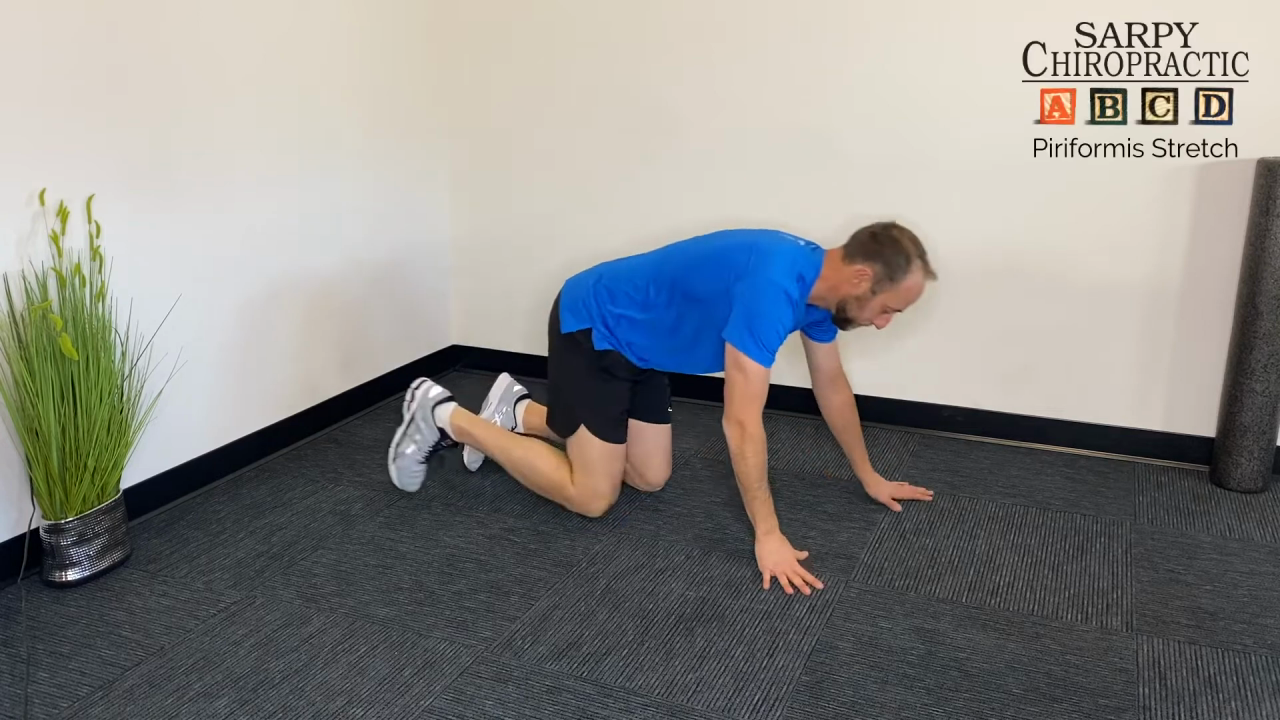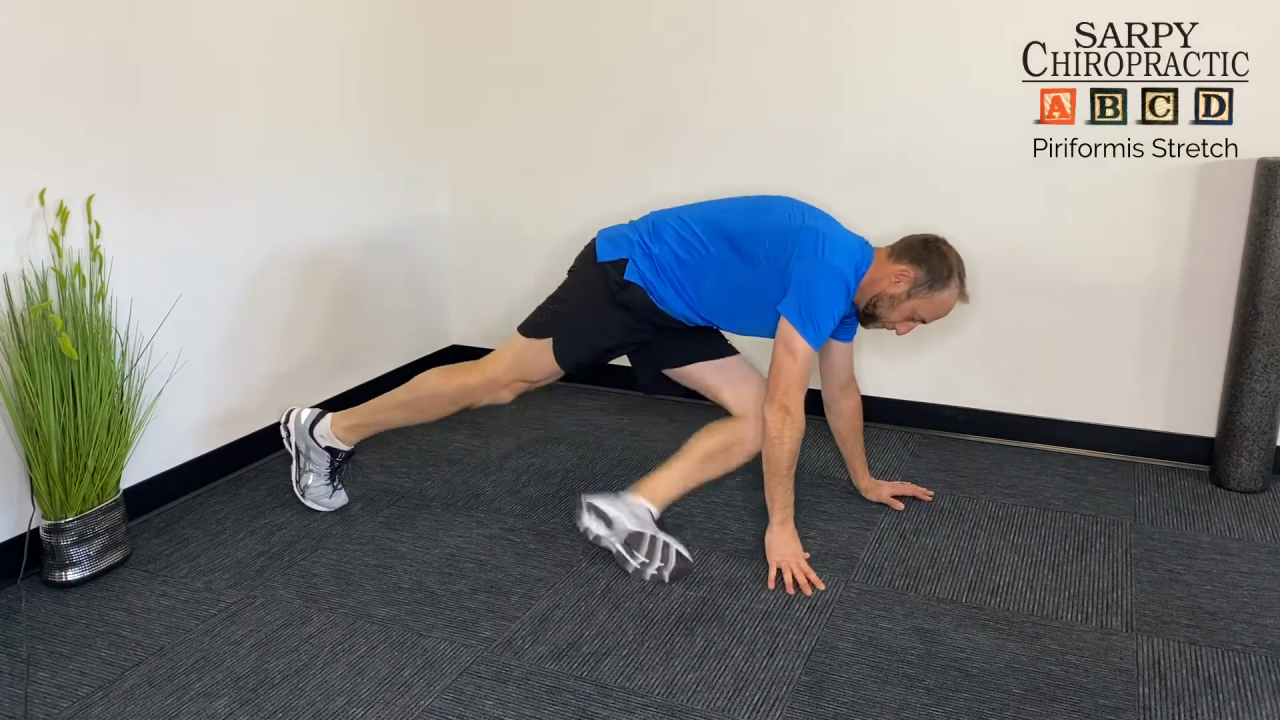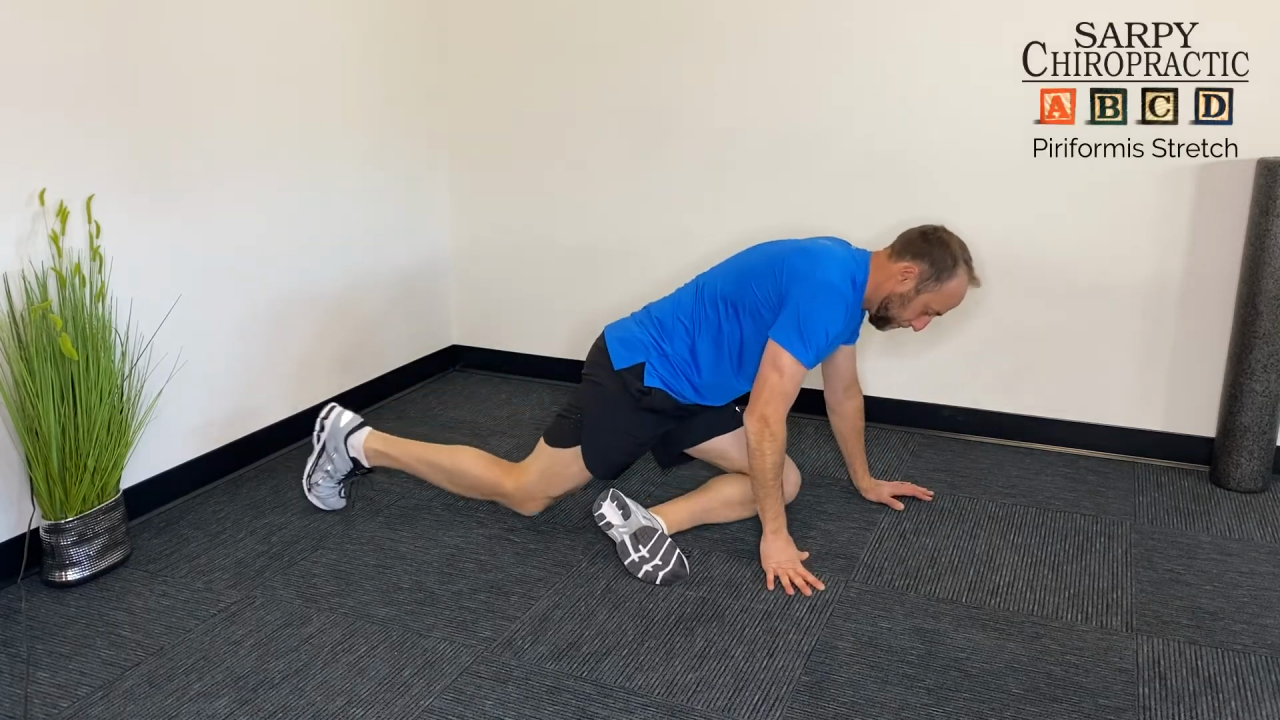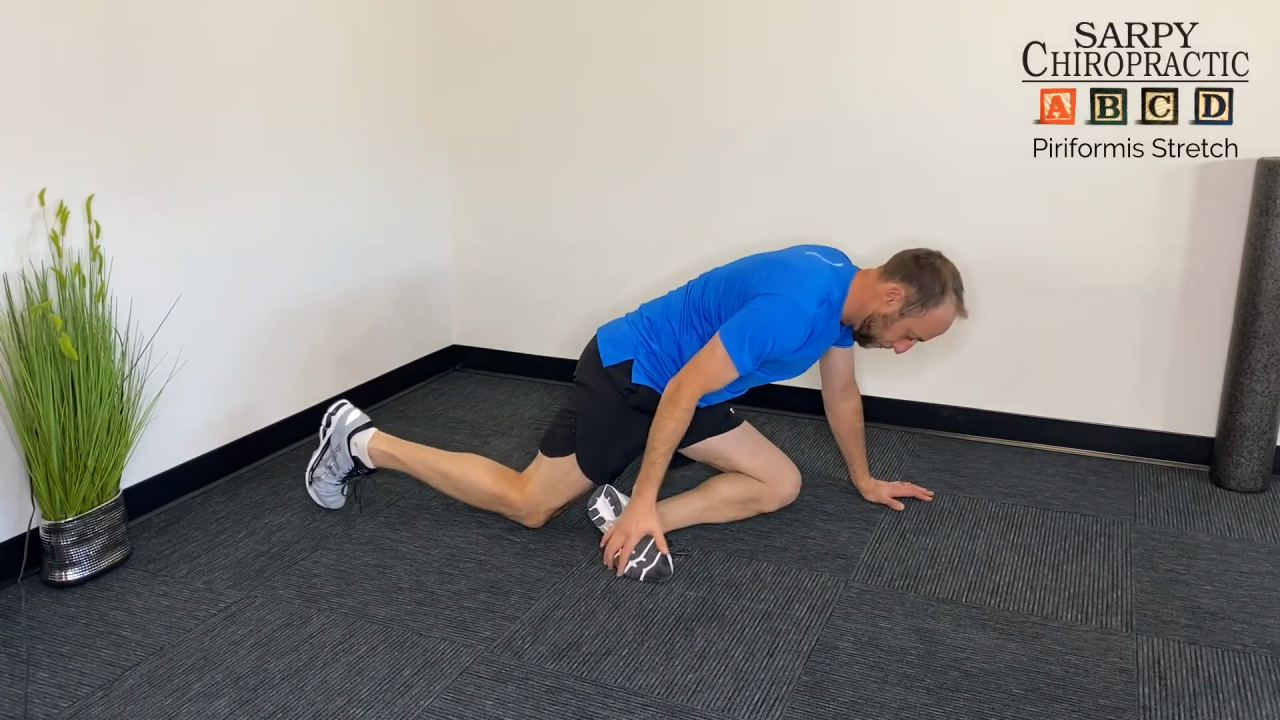
dt=1s
person 1, frame 1
left shoulder: (822, 284)
right shoulder: (773, 283)
left elbow: (832, 386)
right elbow: (742, 424)
left wrist: (869, 477)
right wrist: (768, 537)
left hip: (633, 340)
right hip: (591, 328)
left knee: (650, 477)
right knee: (592, 497)
left ankle: (521, 411)
right ankle: (448, 418)
person 1, frame 2
left shoulder: (851, 279)
right shoulder: (832, 269)
left elbow: (840, 388)
right elbow: (787, 408)
left wrist: (864, 480)
right wrist: (781, 531)
left hip: (666, 306)
right hip: (627, 275)
left knee: (753, 419)
right knee: (498, 381)
left ankle: (630, 510)
right ankle: (327, 433)
person 1, frame 3
left shoulder: (849, 282)
right shoulder: (827, 287)
left elbow: (844, 391)
right elbow: (764, 418)
left wrist: (866, 481)
right wrist: (775, 536)
left hip: (684, 387)
right hip: (638, 372)
left knee: (783, 480)
right knee: (524, 493)
left ankle: (647, 521)
right ankle: (357, 442)
person 1, frame 4
left shoulder: (844, 287)
right shoulder: (795, 307)
left elbow: (841, 393)
right elbow: (682, 392)
left wrist: (865, 481)
right wrist: (643, 501)
left hip: (674, 382)
right hip: (629, 374)
left knee: (780, 484)
right knee: (527, 504)
left ankle: (633, 520)
right ankle: (364, 441)
